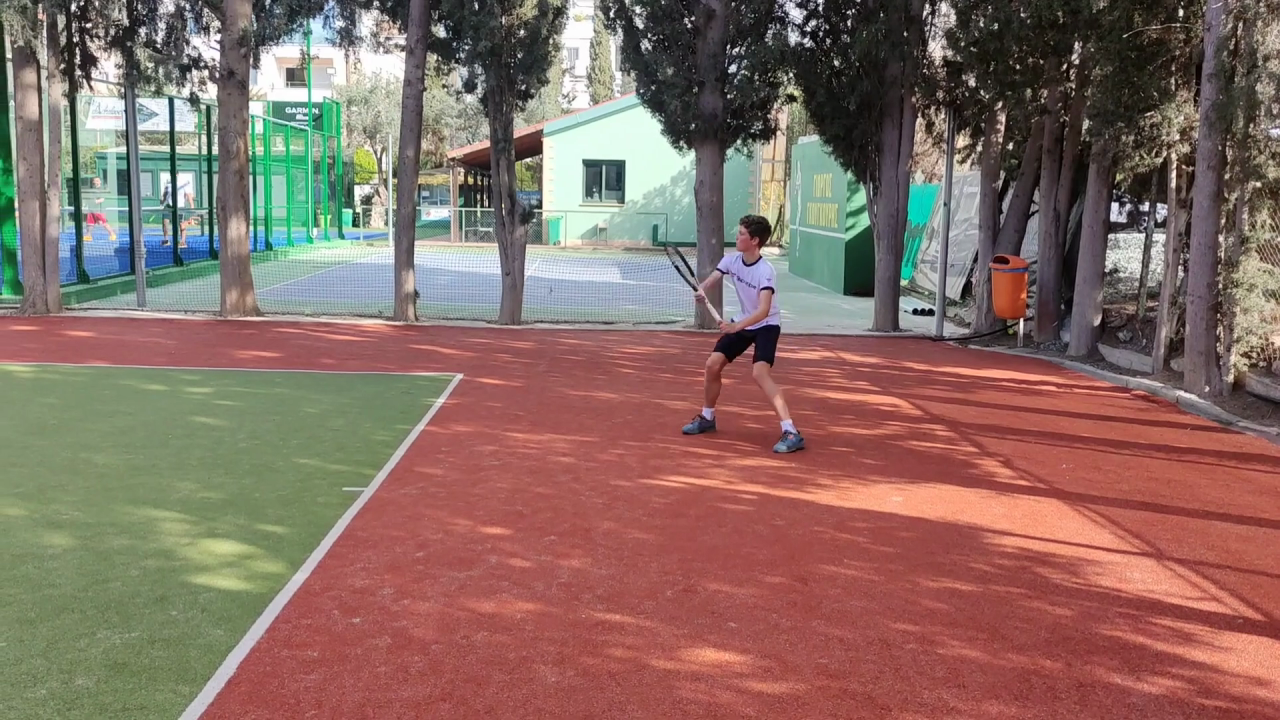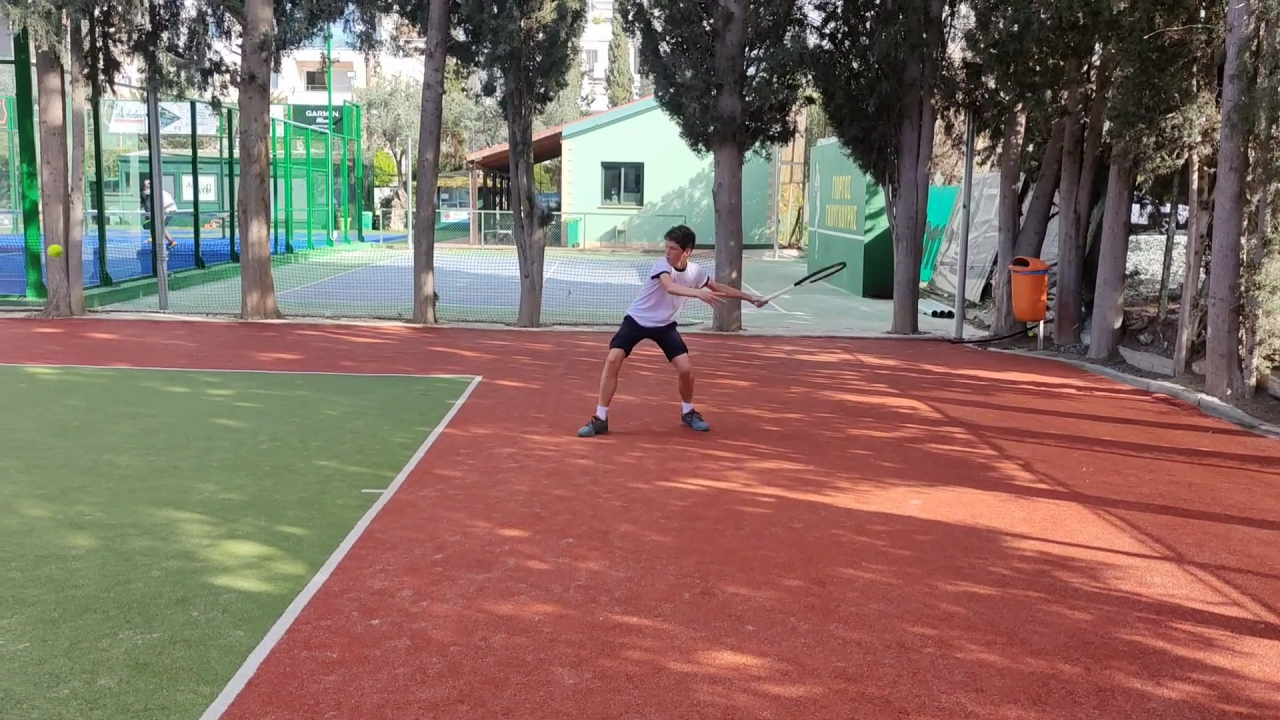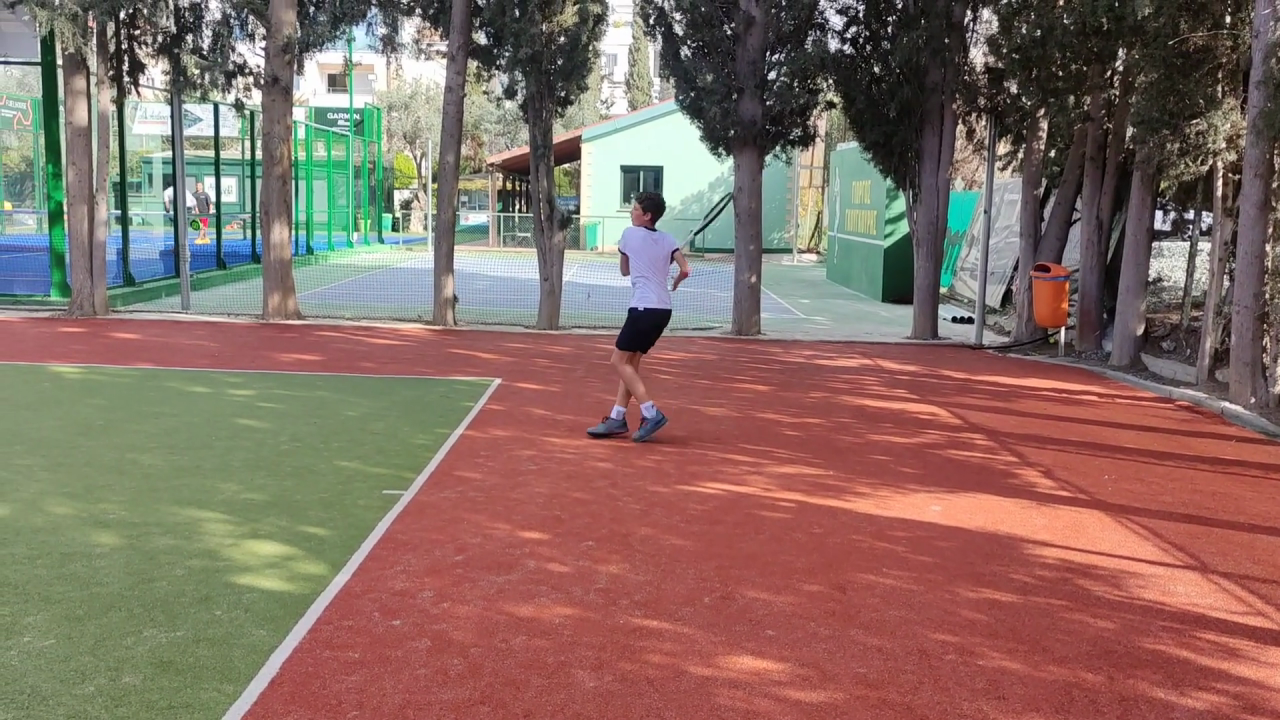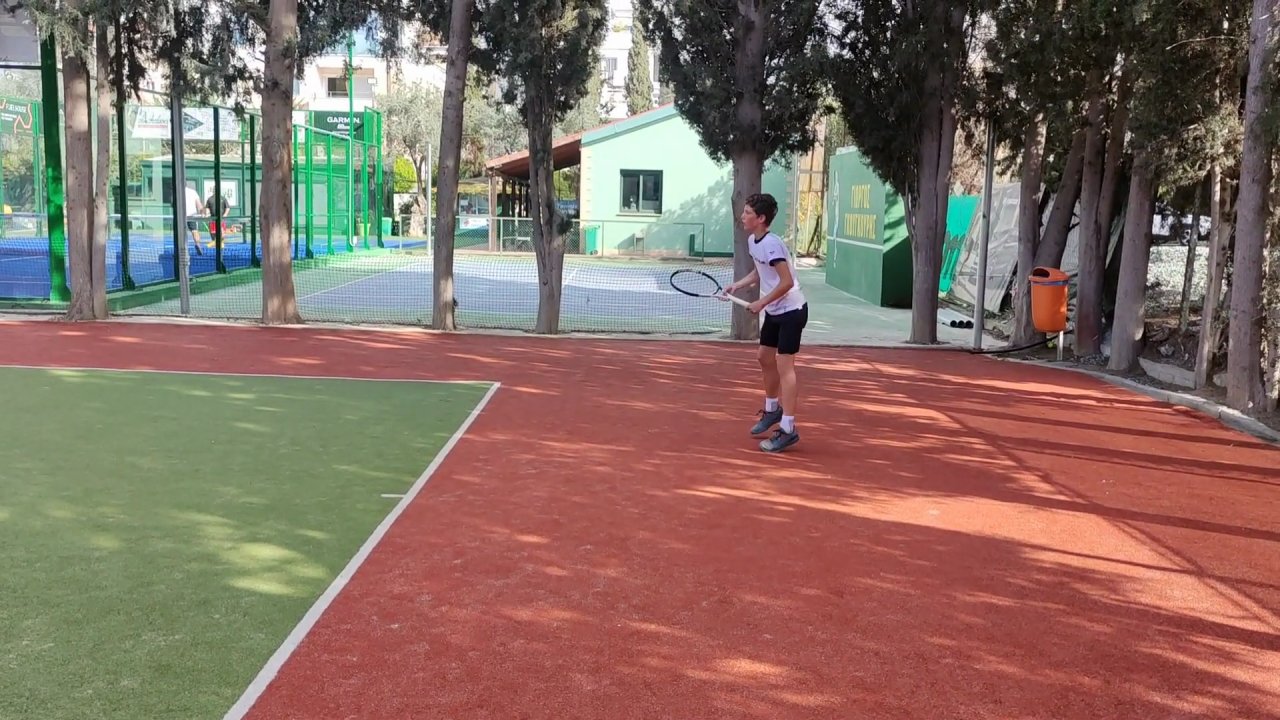
dt=1s
person 1, frame 1
left shoulder: (765, 271)
right shoulder: (731, 259)
left elbow: (764, 310)
right elbow: (711, 279)
left wrist: (738, 326)
right wrist: (702, 291)
left hip: (766, 327)
right hip: (738, 325)
left knee: (760, 374)
right knee: (712, 365)
left ankle: (791, 433)
right ankle: (707, 418)
person 1, frame 2
left shoulder: (695, 272)
right shoulder: (662, 265)
left elbow: (718, 289)
right elbow: (670, 287)
left wrist: (749, 297)
right wrist: (699, 294)
left hip: (665, 325)
right hip: (636, 320)
left knee: (685, 368)
right knee: (613, 360)
left ankle: (688, 412)
right ankle: (599, 418)
person 1, frame 3
left shoulder: (631, 235)
right shoulder: (668, 239)
left elbow: (625, 269)
right elbow: (685, 270)
right wrist: (676, 280)
left hip: (644, 309)
right hip: (663, 310)
left knee: (619, 360)
right knee: (630, 362)
left ankle: (651, 414)
right ankle: (615, 421)
person 1, frame 4
left shoulder: (773, 244)
right shoulder: (752, 242)
left elbow: (788, 281)
left wrist: (762, 302)
right wrist: (737, 285)
left hip: (792, 310)
right hip: (773, 310)
left knee: (785, 367)
right knee: (765, 358)
left ankle: (786, 430)
right ankle: (772, 410)
